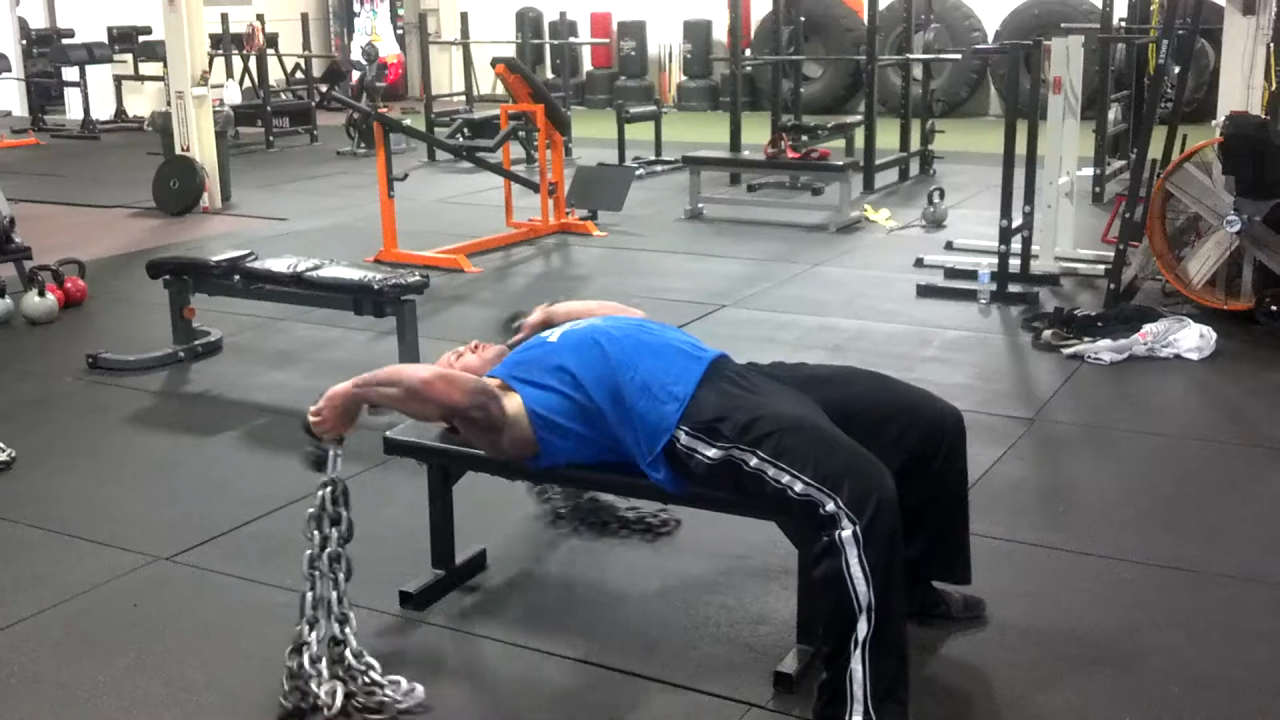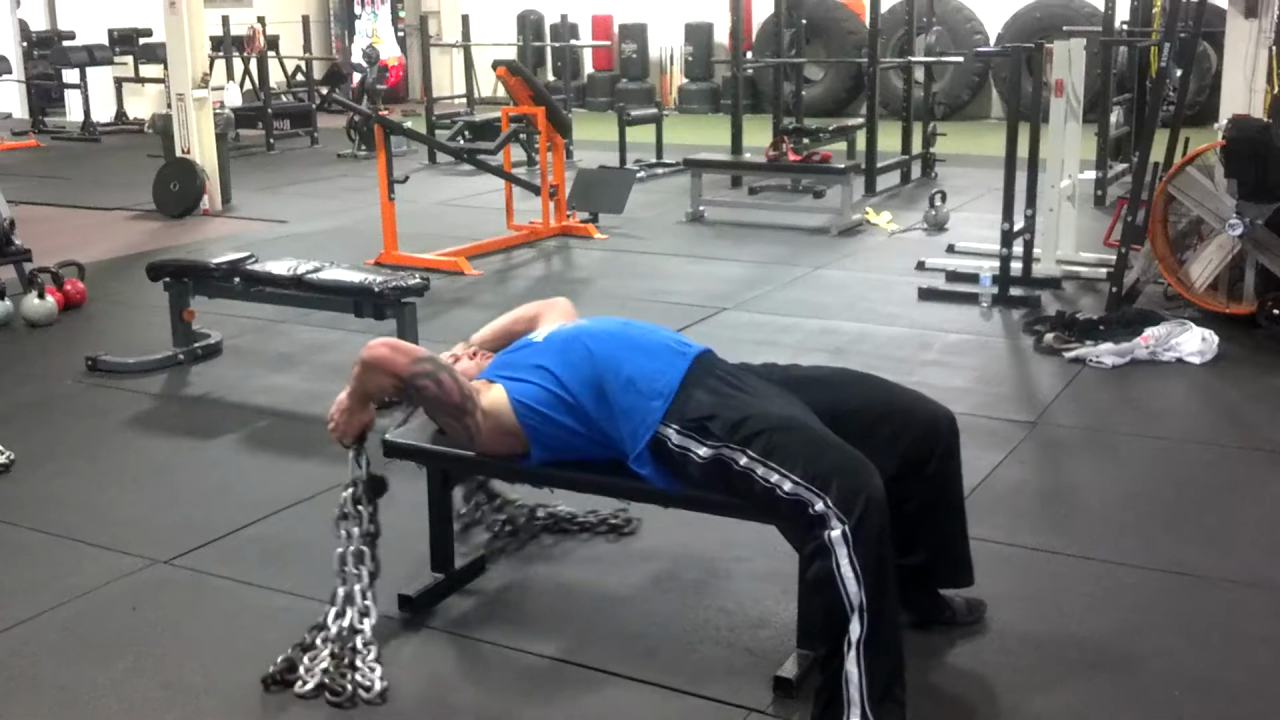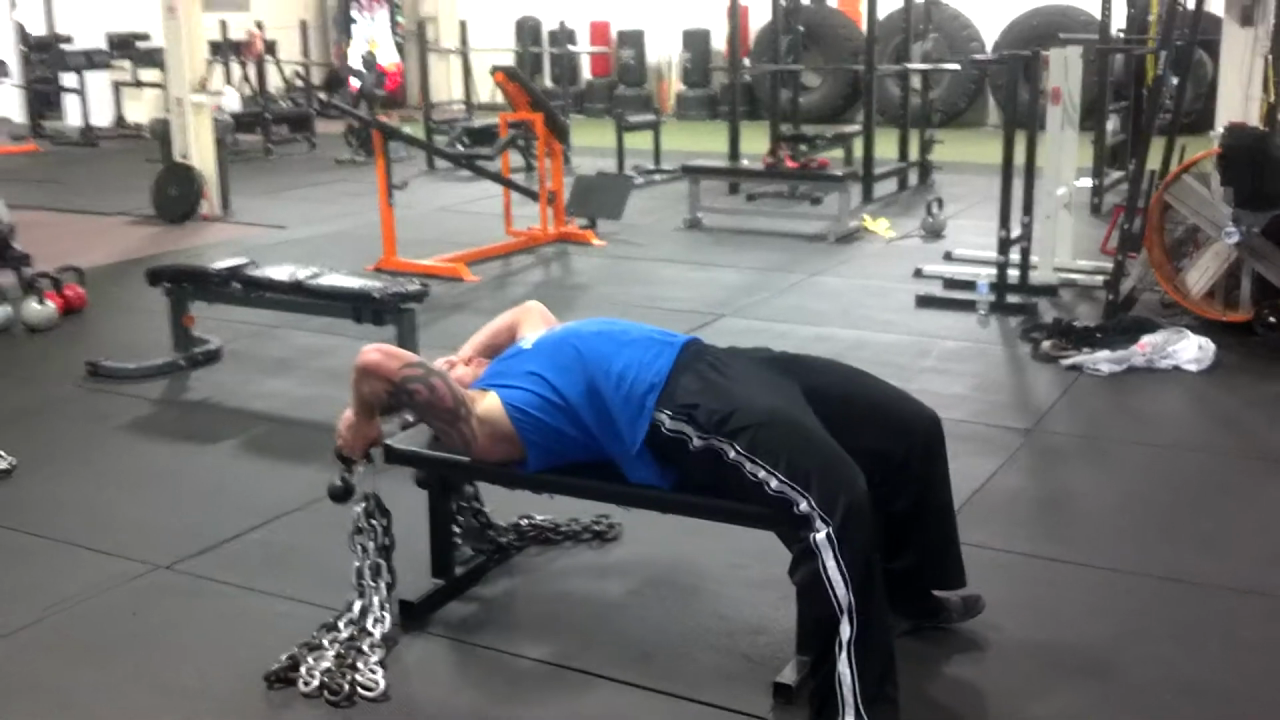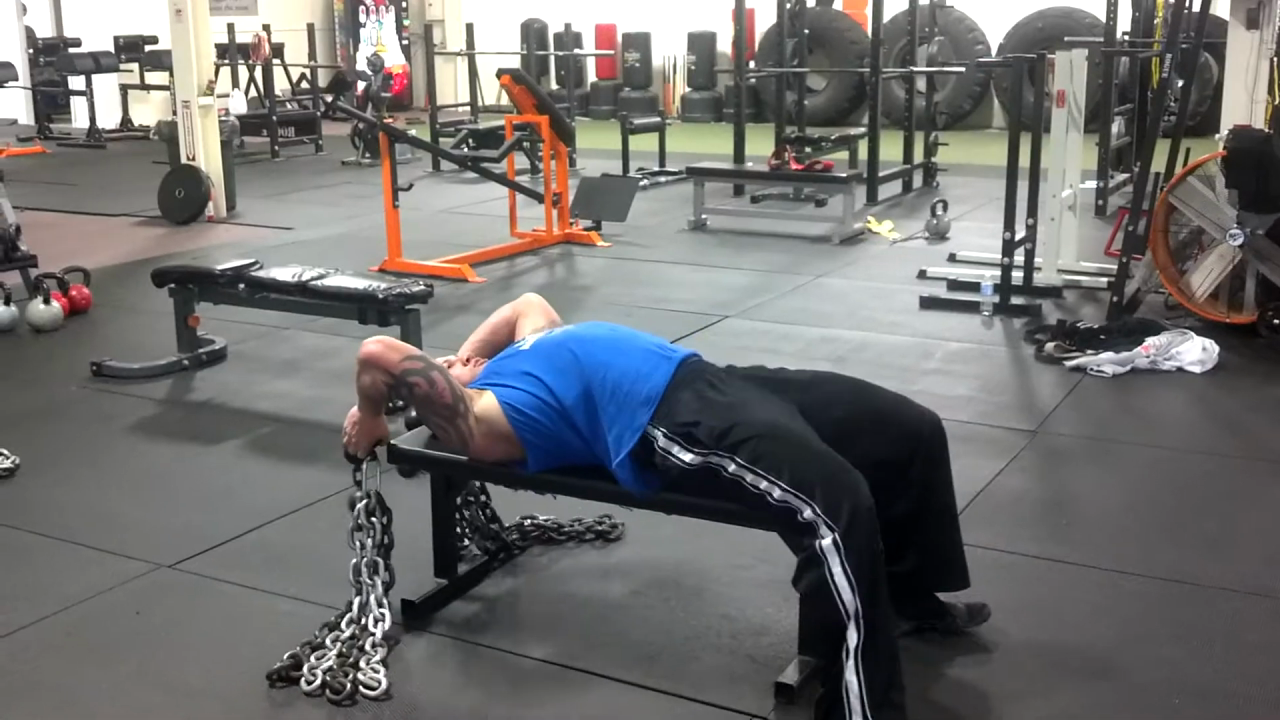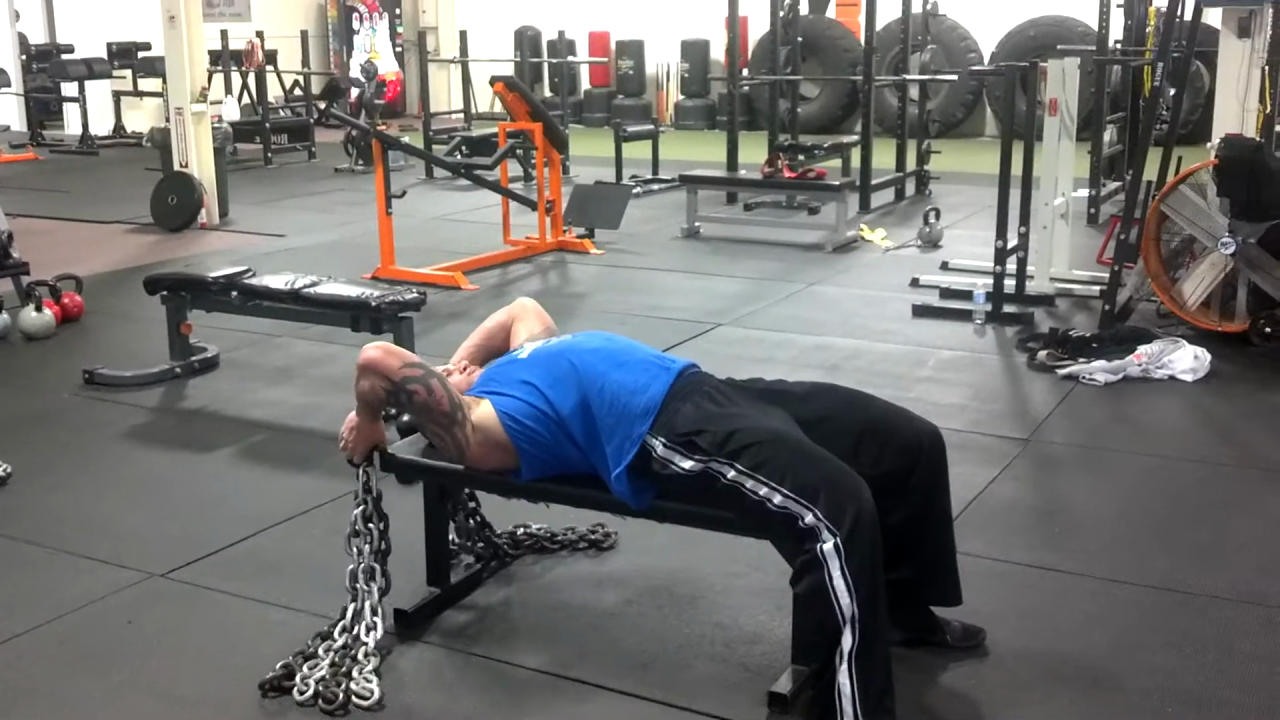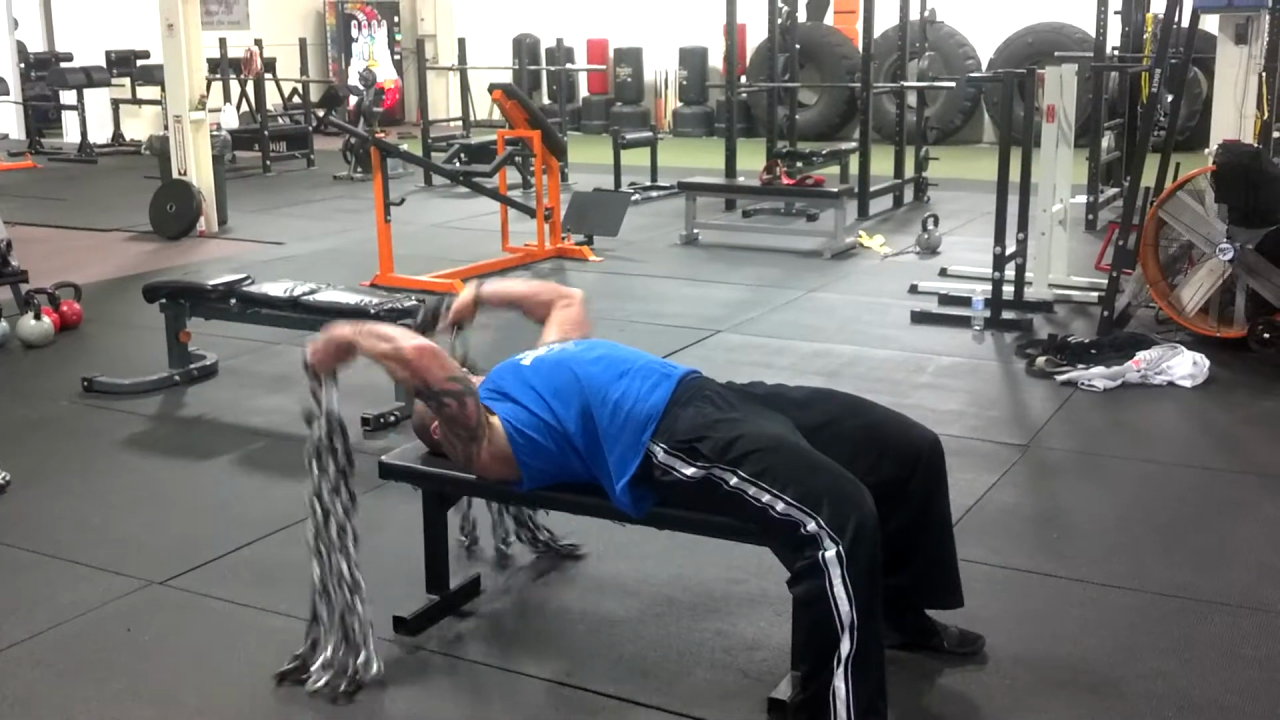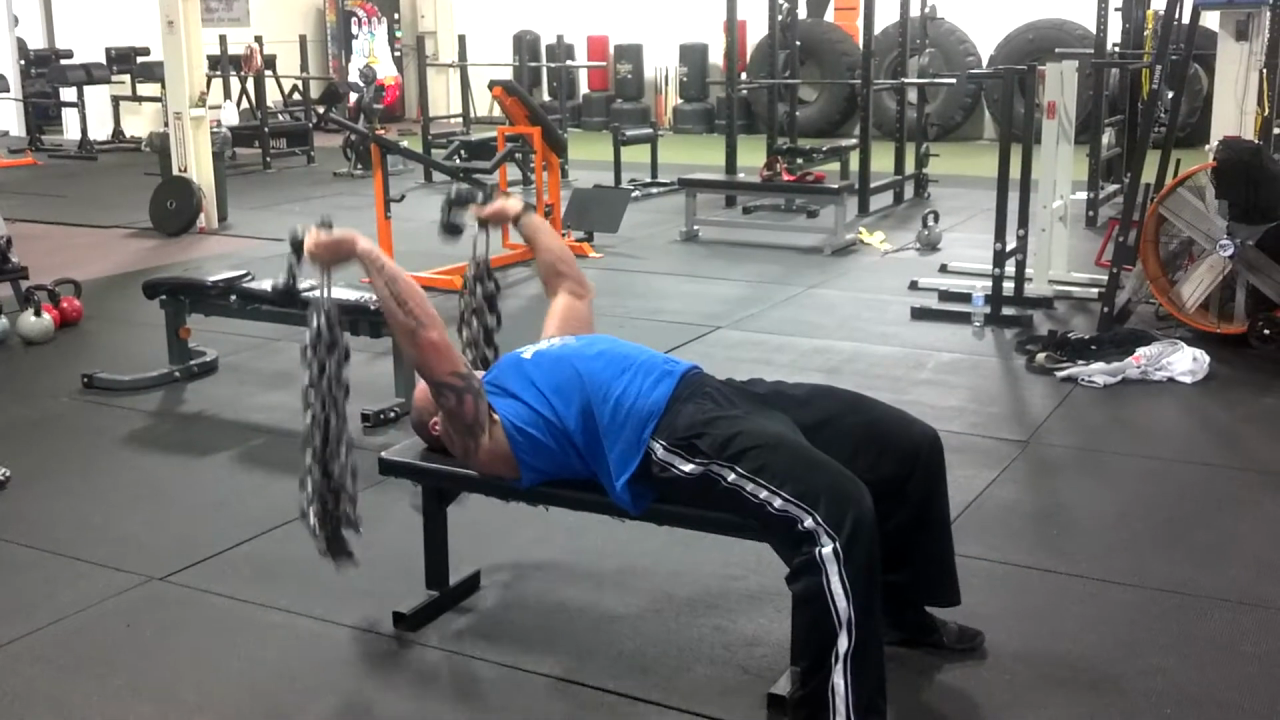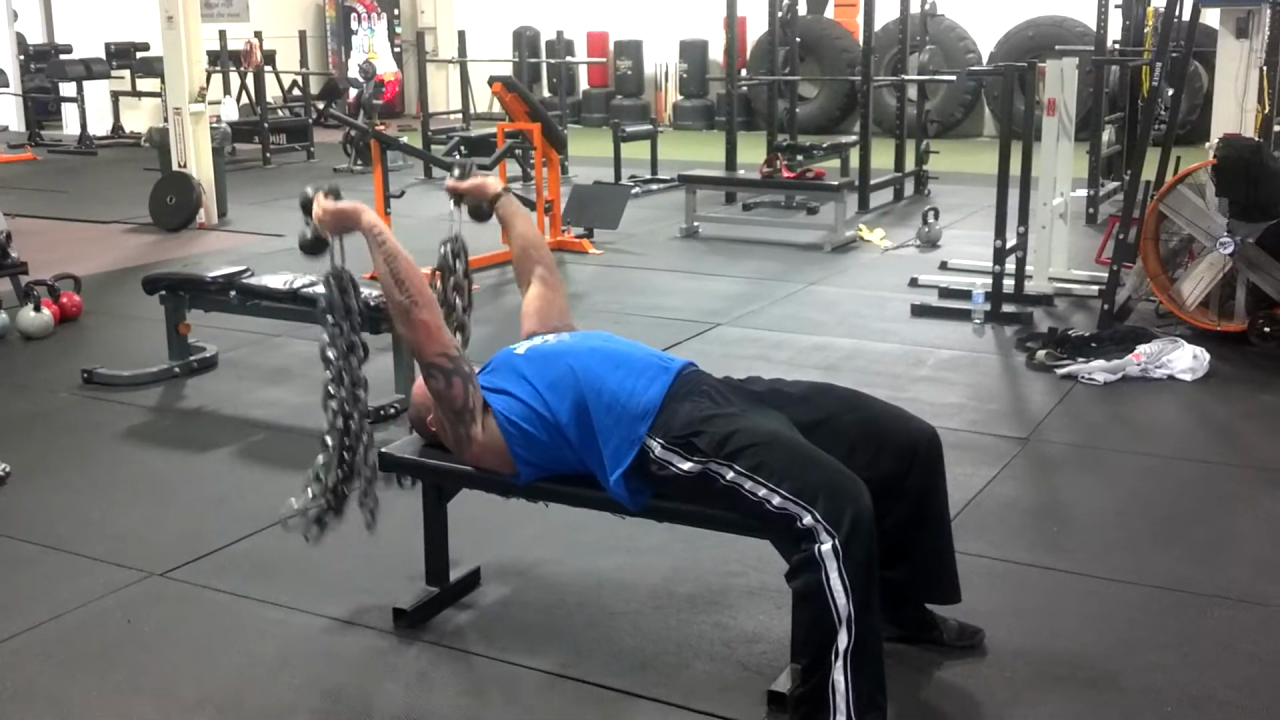
dt=0.3s
person 1, frame 1
left shoulder: (543, 356)
right shoulder: (497, 409)
left elbow: (624, 316)
right elbow: (437, 386)
left wrist: (549, 314)
right wrist: (349, 396)
left hip: (739, 377)
right hip: (695, 420)
left knee: (932, 426)
right knee: (859, 497)
left ankle: (908, 587)
person 1, frame 2
left shoulder: (530, 359)
right shoulder: (486, 412)
left elbow: (557, 306)
right elbow: (386, 354)
left wrist: (479, 336)
right wrist: (356, 401)
left hip: (725, 375)
right hip: (684, 419)
left knee: (924, 428)
right knee: (848, 497)
left ankle: (912, 590)
person 1, frame 3
left shoulder: (521, 364)
right shoulder: (481, 419)
left elbow: (532, 309)
right elbow: (378, 361)
left wrist: (461, 350)
right wrist: (363, 418)
right hip: (678, 409)
left knee: (910, 429)
right knee: (833, 496)
left ankle: (907, 592)
person 1, frame 4
left shoulder: (523, 361)
right shoulder: (482, 420)
left elbow: (530, 302)
right elbow: (379, 353)
left wrist: (465, 348)
right wrist: (369, 414)
left hip: (713, 379)
right hip: (674, 421)
left knee: (911, 433)
right knee: (836, 505)
left ankle: (909, 596)
person 1, frame 5
left shoulder: (521, 370)
right shoulder: (475, 429)
left elbow: (526, 307)
right elbow: (380, 358)
left wrist: (453, 359)
right wrist: (366, 425)
left hip: (710, 391)
right hip: (670, 433)
left knee: (912, 443)
right knee: (839, 510)
left ankle: (901, 609)
person 1, frame 6
left shoulder: (530, 371)
right shoulder: (480, 438)
left elbow: (567, 298)
right elbow: (420, 358)
left wrist: (477, 293)
right wrist: (343, 336)
left hip: (713, 397)
right hip: (672, 439)
left knee: (911, 450)
right knee: (840, 518)
left ankle: (897, 612)
person 1, frame 7
left shoulder: (522, 374)
right shoulder: (482, 435)
left elbow: (572, 287)
right elbow: (428, 344)
left wrist: (522, 214)
right wrist: (360, 249)
left hip: (714, 394)
right hip: (669, 438)
left knee: (911, 446)
right knee: (836, 513)
left ankle: (897, 610)
person 1, frame 8
left shoulder: (524, 362)
right shoulder: (480, 431)
left elbow: (541, 276)
right elbow: (422, 325)
left wrist: (501, 196)
right wrist: (365, 222)
left hip: (707, 391)
right hip: (667, 436)
left knee: (908, 444)
right knee: (834, 511)
left ankle: (897, 606)
